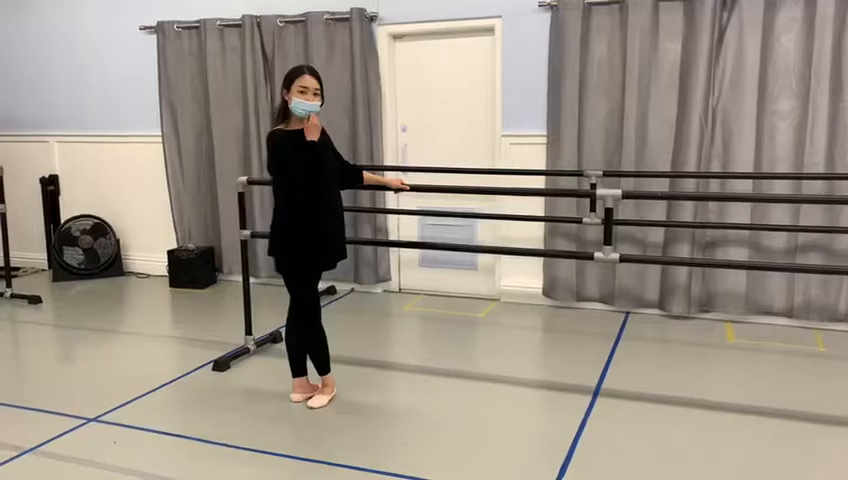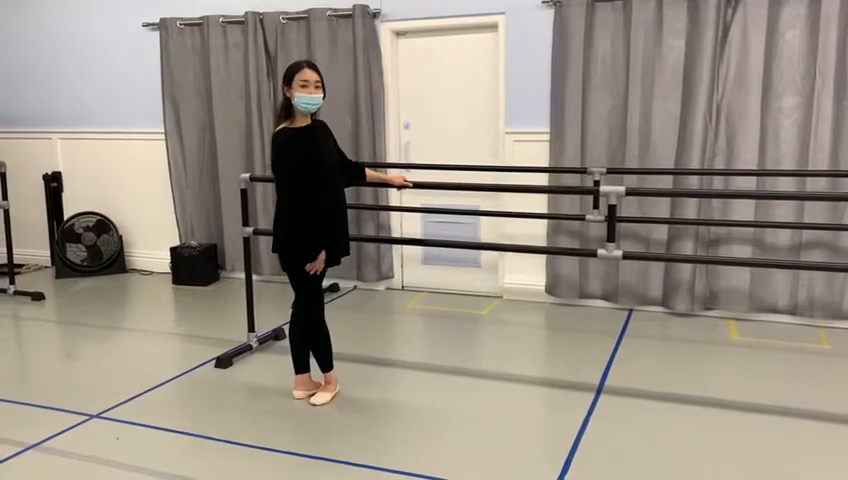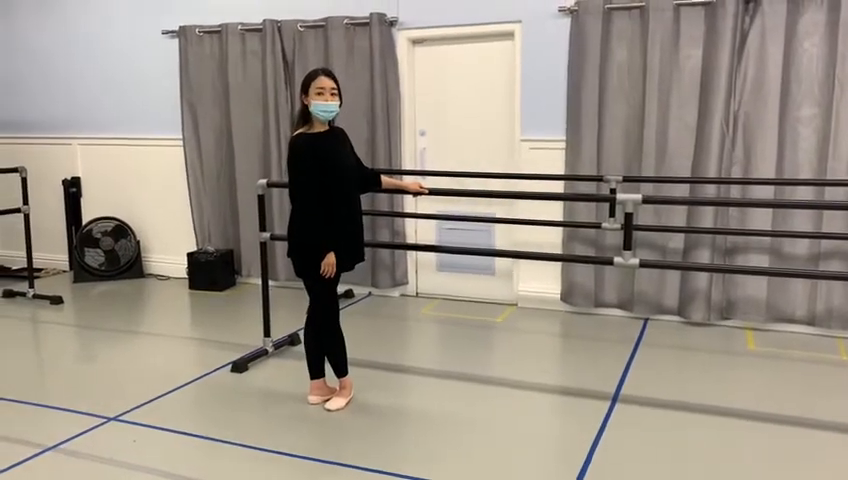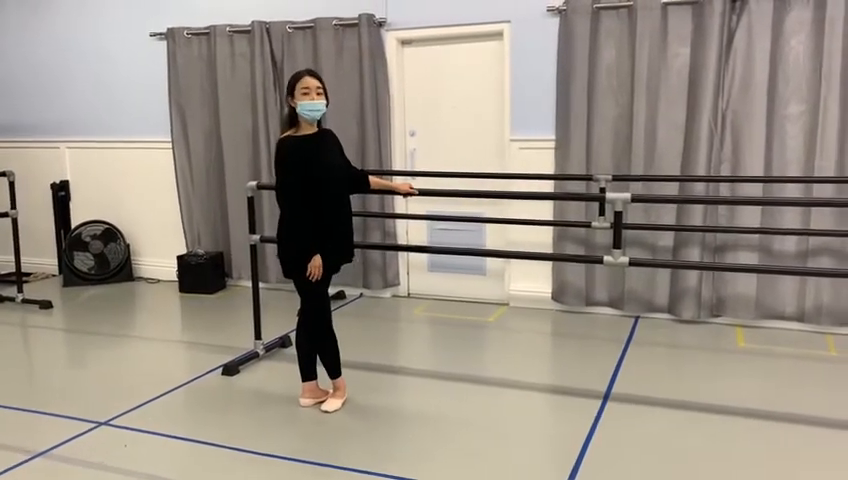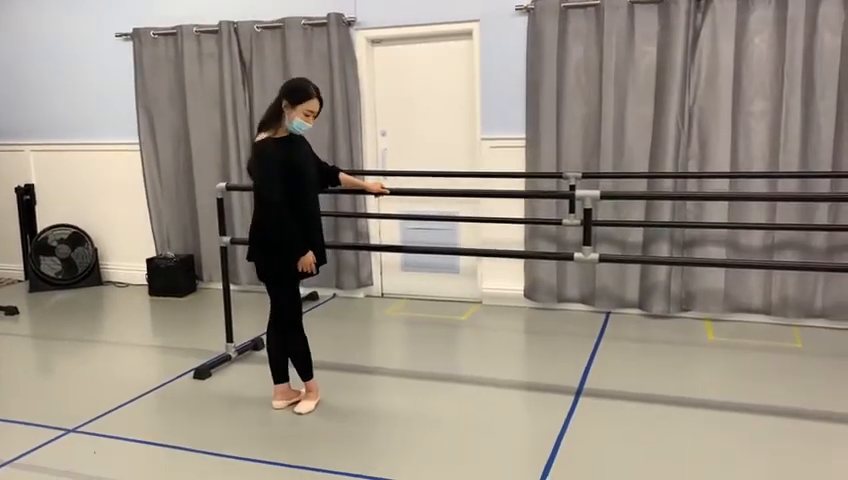
dt=1s
person 1, frame 1
left shoulder: (317, 133)
right shoulder: (279, 139)
left elbow: (344, 172)
right elbow: (303, 185)
left wrist: (385, 181)
right wrist: (311, 141)
left hip: (316, 232)
right hip: (294, 237)
left knee: (301, 307)
right knee: (307, 308)
left ankle: (301, 383)
right ankle: (326, 380)
person 1, frame 2
left shoulder: (320, 129)
right shoulder: (284, 139)
left elbow: (345, 169)
right elbow: (293, 196)
left wrist: (388, 178)
right wrist: (314, 246)
left hip: (321, 234)
right hip: (299, 237)
left knee: (306, 303)
right knee: (310, 304)
left ankle: (302, 380)
right ankle: (329, 377)
person 1, frame 3
left shoulder: (337, 136)
right shoulder: (301, 144)
left elbow: (361, 177)
right elbow: (305, 202)
left wrist: (403, 185)
right wrist: (325, 248)
left hip: (336, 238)
right hip: (313, 243)
left knee: (320, 309)
right knee: (326, 310)
left ankle: (317, 385)
right ankle: (343, 382)
person 1, frame 4
left shoulder: (328, 139)
right shoulder: (288, 146)
left elbow: (351, 178)
right elbow: (290, 204)
left wrist: (394, 187)
right wrist: (311, 251)
left hip: (326, 240)
right hip: (302, 245)
left knee: (311, 311)
right knee: (318, 312)
left ankle: (310, 388)
right ankle: (337, 383)
person 1, frame 5
left shoulder: (296, 142)
right shoulder: (265, 149)
left elbow: (325, 173)
right elbow: (274, 206)
left wrist: (365, 186)
right wrist: (300, 249)
left hip: (293, 245)
right hip: (275, 247)
left knee: (282, 314)
right knee: (288, 315)
left ankle: (282, 390)
right ankle: (310, 386)
